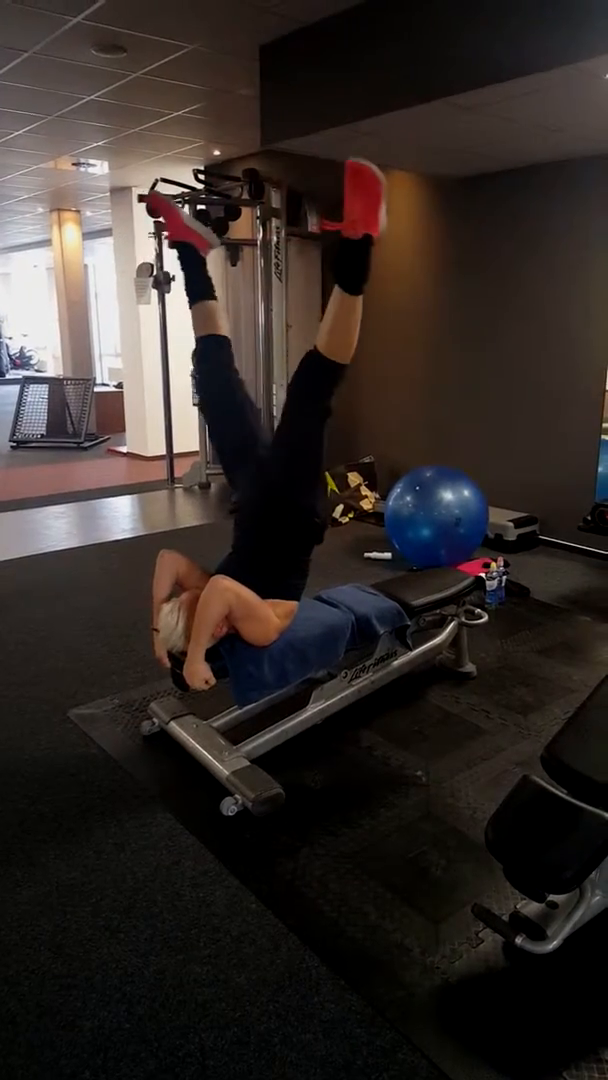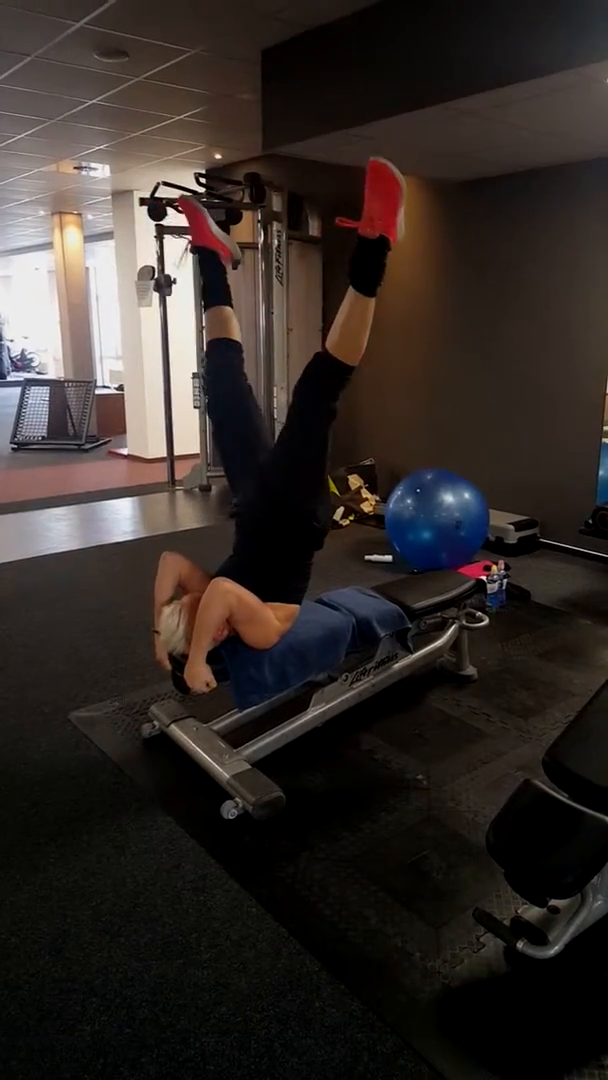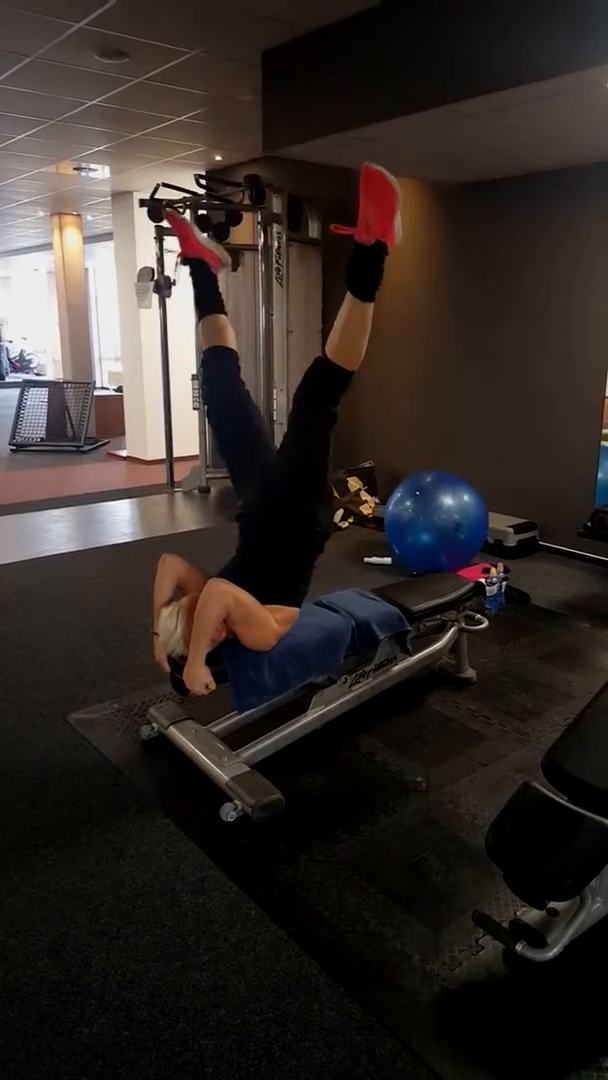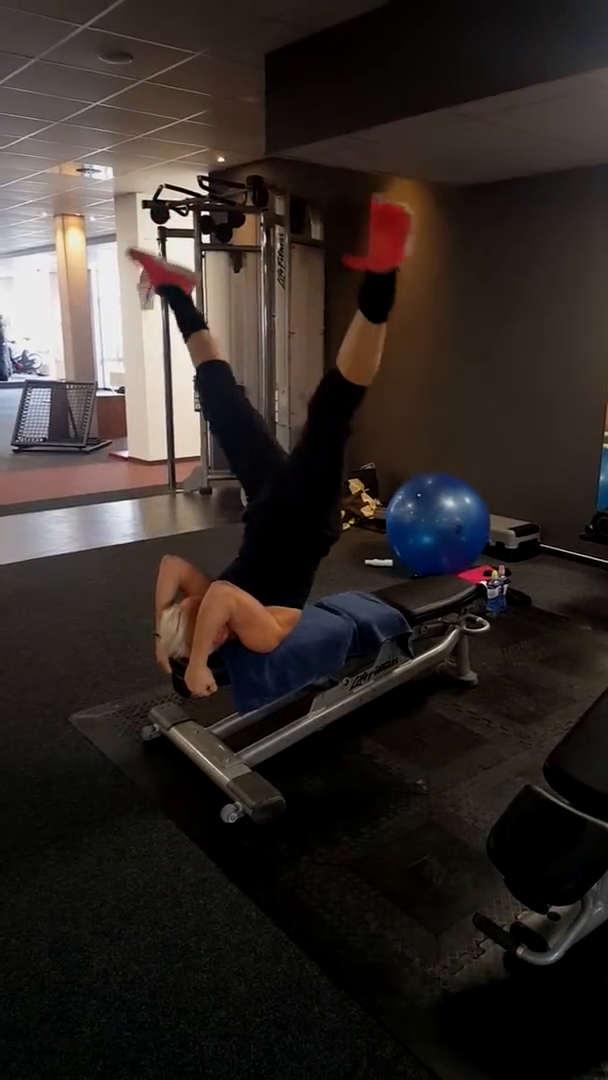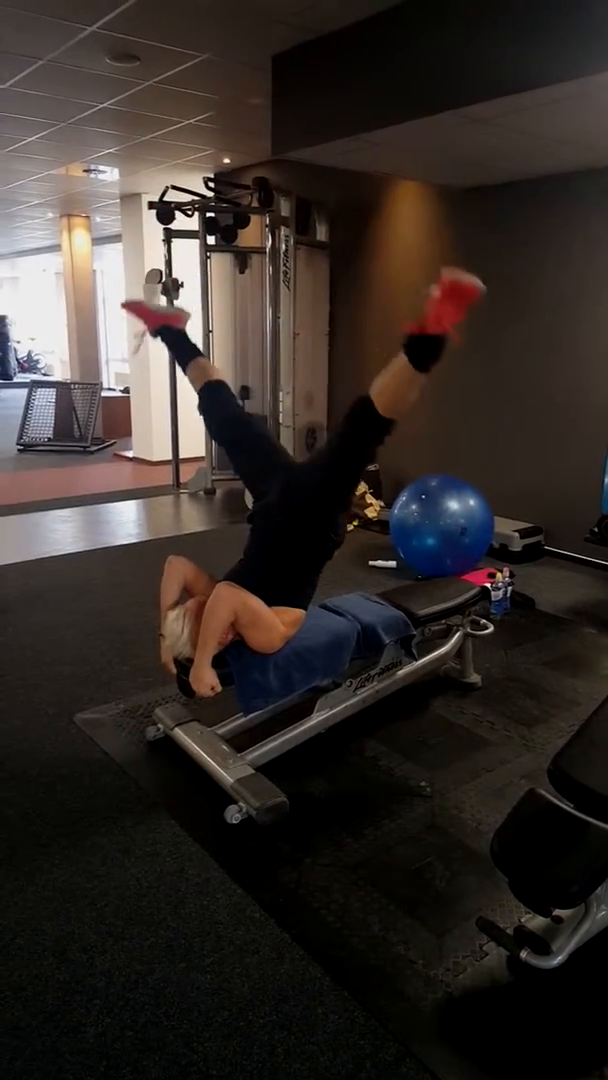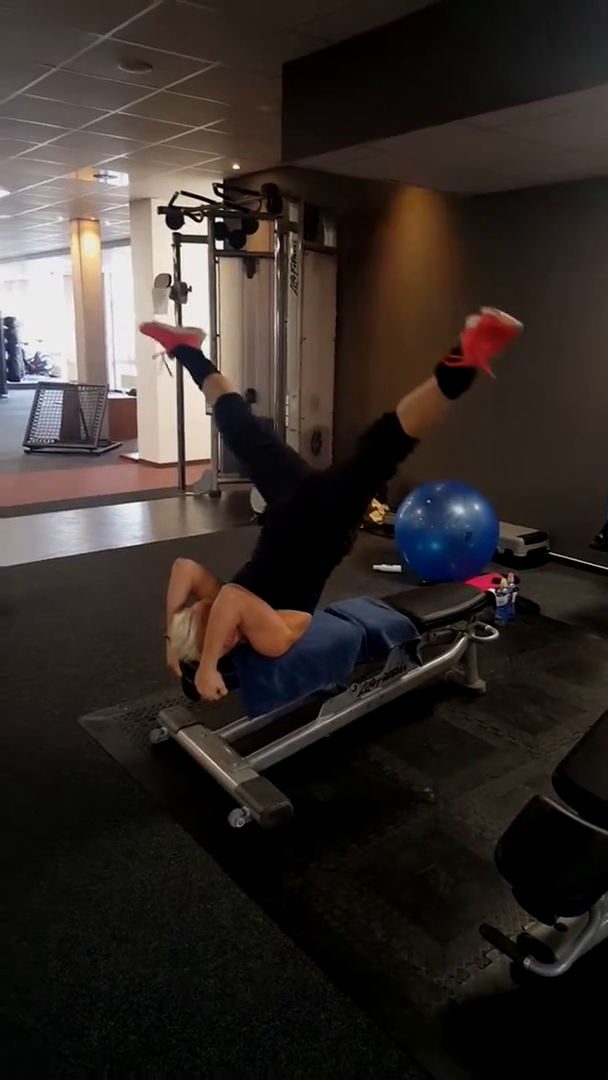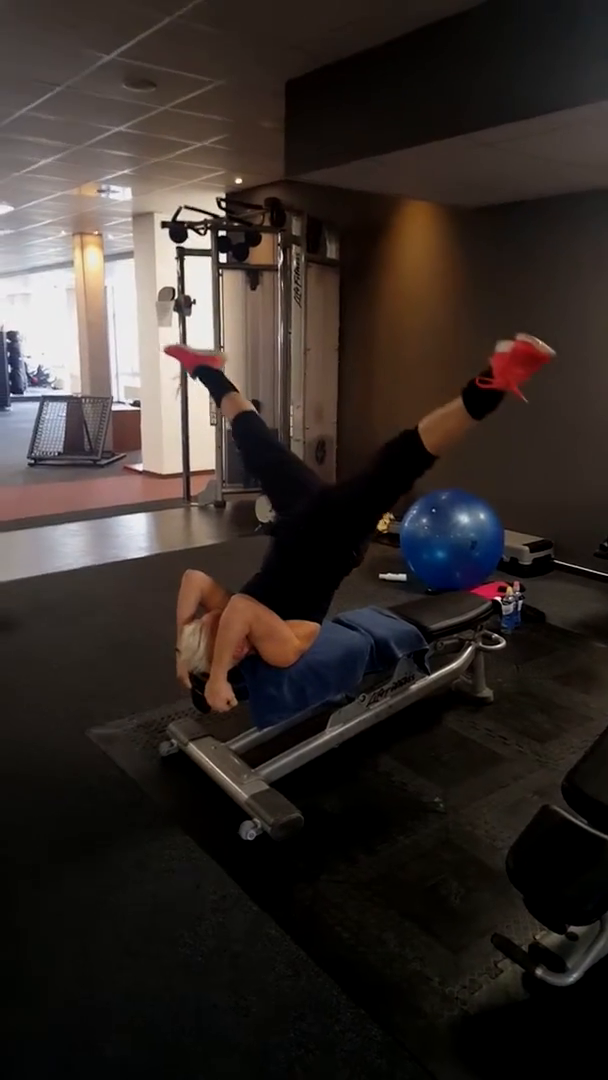
dt=0.2s
person 1, frame 1
left shoulder: (260, 628)
right elbow: (169, 558)
right wrist: (160, 632)
left hip: (287, 511)
right hip: (259, 502)
right knee: (215, 384)
person 1, frame 2
left shoulder: (261, 630)
right elbow: (169, 561)
right wrist: (162, 631)
left hip: (290, 514)
right hip: (263, 507)
right knee: (223, 388)
person 1, frame 3
left shoulder: (260, 634)
right elbow: (169, 562)
right wrist: (161, 631)
left hip: (292, 518)
right hip: (267, 510)
right knee: (222, 393)
person 1, frame 4
left shoulder: (263, 635)
right shoulder: (201, 614)
right elbow: (169, 564)
right wrist: (160, 629)
left hip: (301, 521)
right hip: (276, 515)
right knee: (221, 400)
person 1, frame 5
left shoulder: (266, 637)
right shoulder: (209, 616)
right elbow: (176, 564)
left hip: (307, 523)
right hip: (278, 509)
right knee: (226, 420)
left ankle: (433, 328)
person 1, frame 6
left shoulder: (272, 640)
right shoulder: (212, 618)
right elbow: (184, 568)
left hip: (316, 526)
right hip: (293, 512)
right knee: (239, 425)
left ankle: (466, 360)
person 1, frame 7
left shoulder: (281, 651)
right shoulder: (229, 627)
right elbow: (193, 579)
left wrist: (217, 680)
right wrist: (183, 649)
left hip: (329, 536)
right hip: (303, 521)
right knee: (256, 445)
left ankle: (494, 382)
